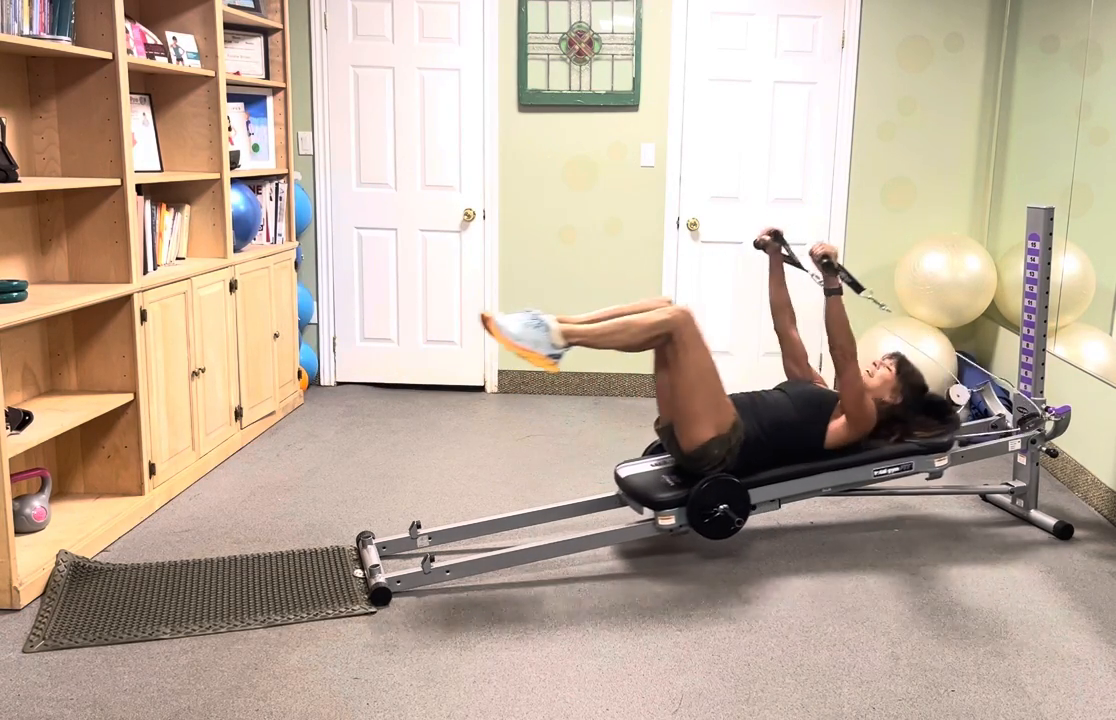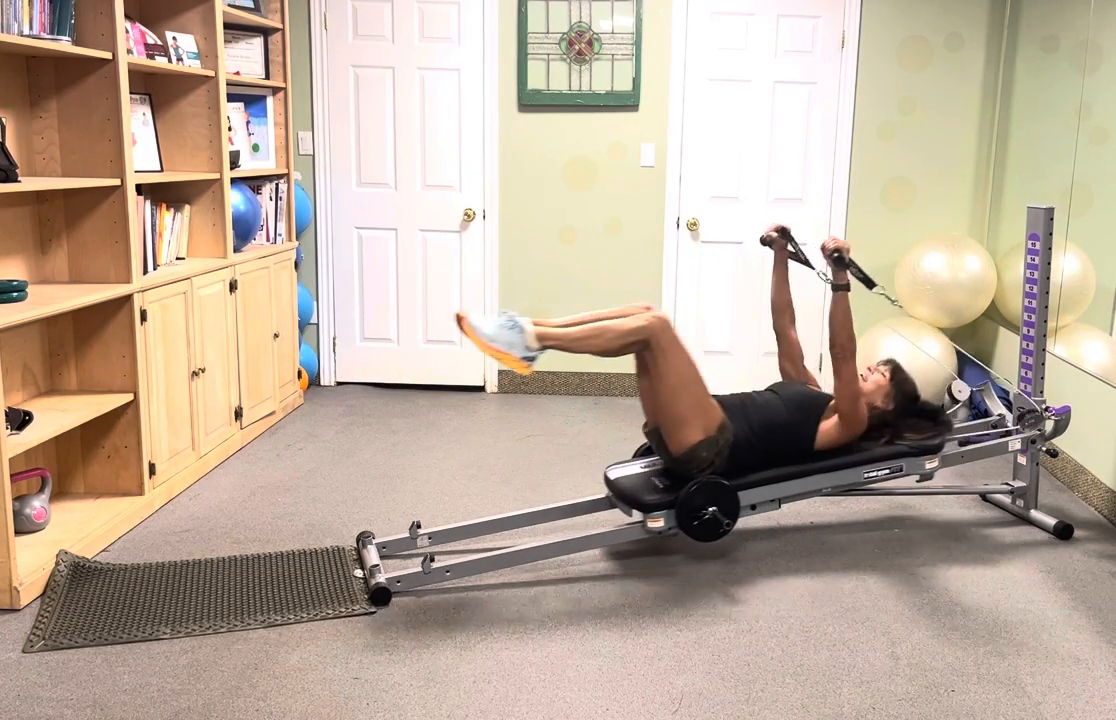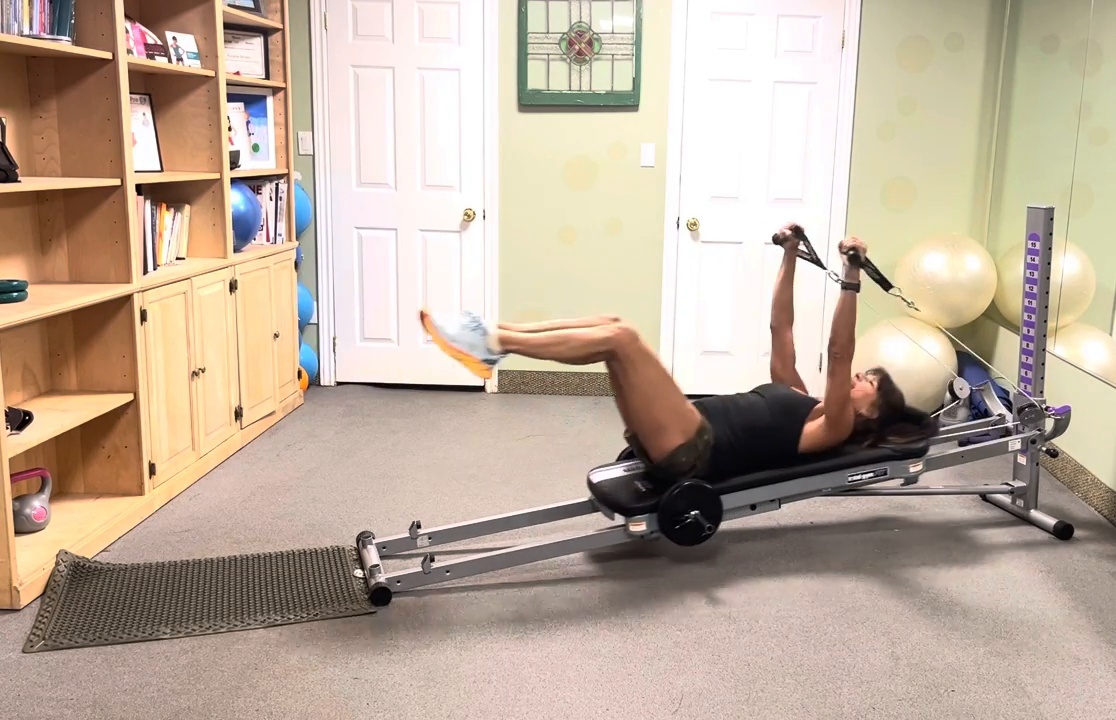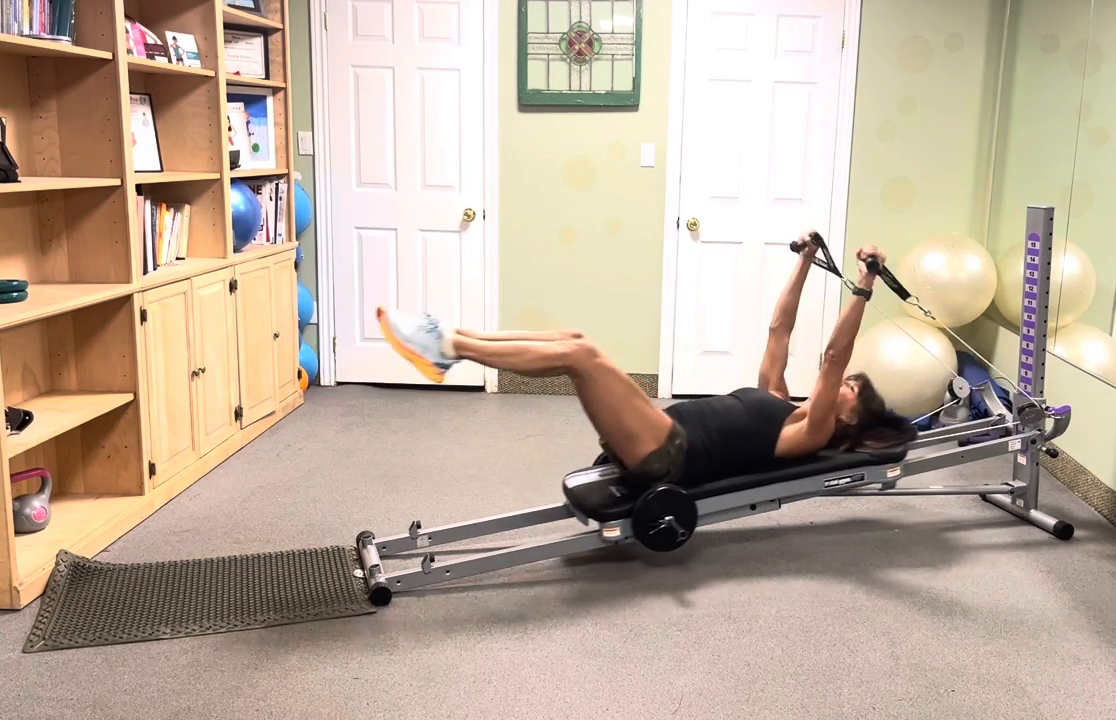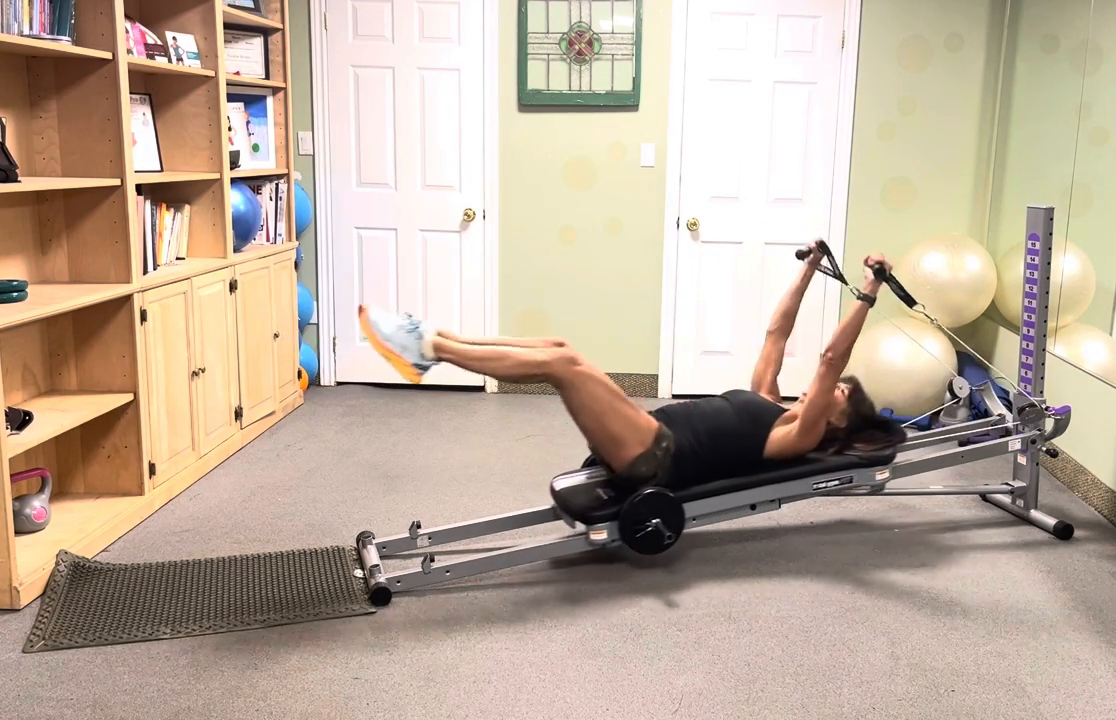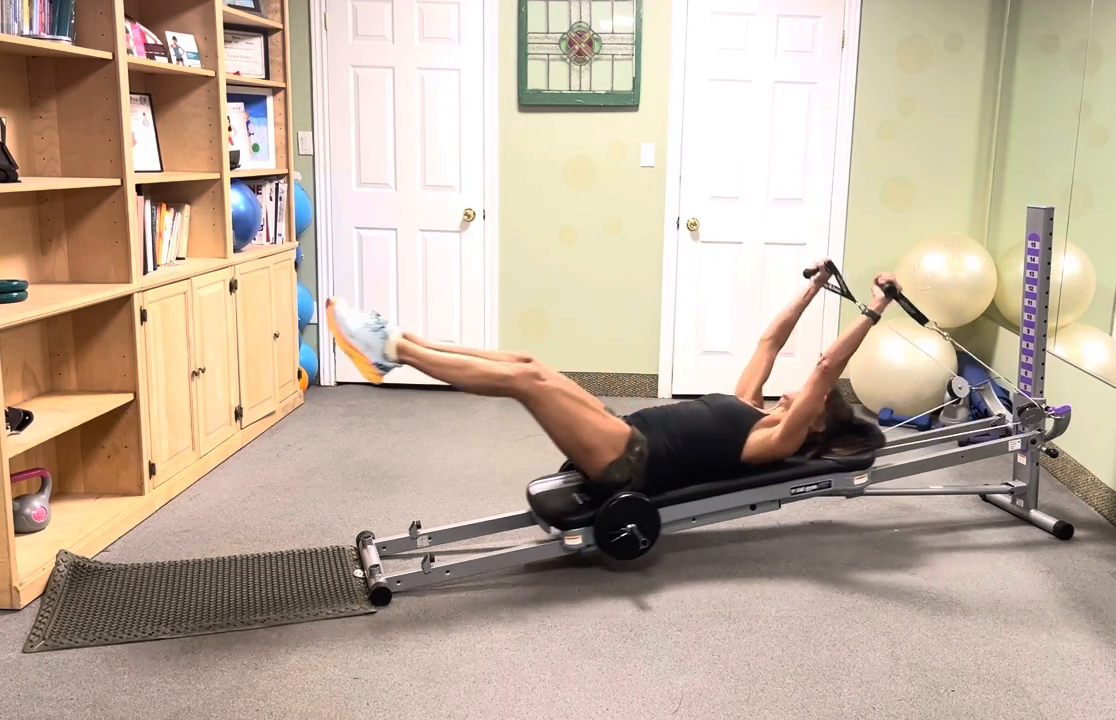
dt=0.1s
person 1, frame 1
left shoulder: (861, 421)
right shoulder: (813, 389)
left elbow: (844, 352)
right elbow: (786, 329)
left wrist: (831, 284)
right wrist: (776, 263)
left hip: (719, 448)
right hip: (687, 433)
left knee: (677, 319)
right knee: (666, 309)
left ankle: (558, 337)
right ankle: (557, 331)
person 1, frame 2
left shoulder: (849, 424)
right shoulder: (809, 393)
left elbow: (844, 353)
right elbow: (783, 325)
left wrist: (839, 278)
right wrist: (780, 257)
left hip: (710, 449)
right hip: (682, 436)
left knee: (654, 324)
right knee: (641, 313)
left ankle: (530, 341)
right ankle: (530, 333)
person 1, frame 3
left shoulder: (834, 429)
right shoulder: (795, 396)
left elbow: (840, 352)
right elbow: (780, 326)
left wrist: (850, 278)
right wrist: (788, 258)
left hip: (691, 452)
right hip: (669, 438)
left knee: (620, 336)
right knee: (611, 326)
left ankle: (495, 344)
right ankle: (496, 336)
person 1, frame 4
left shoulder: (814, 434)
right shoulder: (775, 401)
left elbow: (835, 356)
right elbow: (779, 329)
left wrist: (862, 288)
right wrist: (803, 264)
left hip: (668, 455)
right hip: (657, 437)
left knee: (580, 353)
right knee: (572, 340)
left ankle: (450, 347)
right ankle: (453, 341)
person 1, frame 5
left shoulder: (804, 435)
right shoulder: (766, 404)
left elbow: (832, 358)
right elbow: (777, 332)
left wrist: (866, 295)
right wrist: (808, 270)
left hip: (655, 459)
right hip: (646, 439)
left knee: (561, 361)
right knee: (554, 348)
left ankle: (429, 348)
right ankle: (434, 342)
person 1, frame 6
left shoulder: (781, 443)
right shoulder: (748, 409)
left elbow: (825, 369)
right elbow: (771, 339)
left wrist: (872, 313)
right wrist: (813, 288)
left hip: (631, 463)
right hip: (620, 438)
left knee: (526, 376)
right knee: (523, 363)
left ankle: (394, 350)
right ankle: (398, 343)
